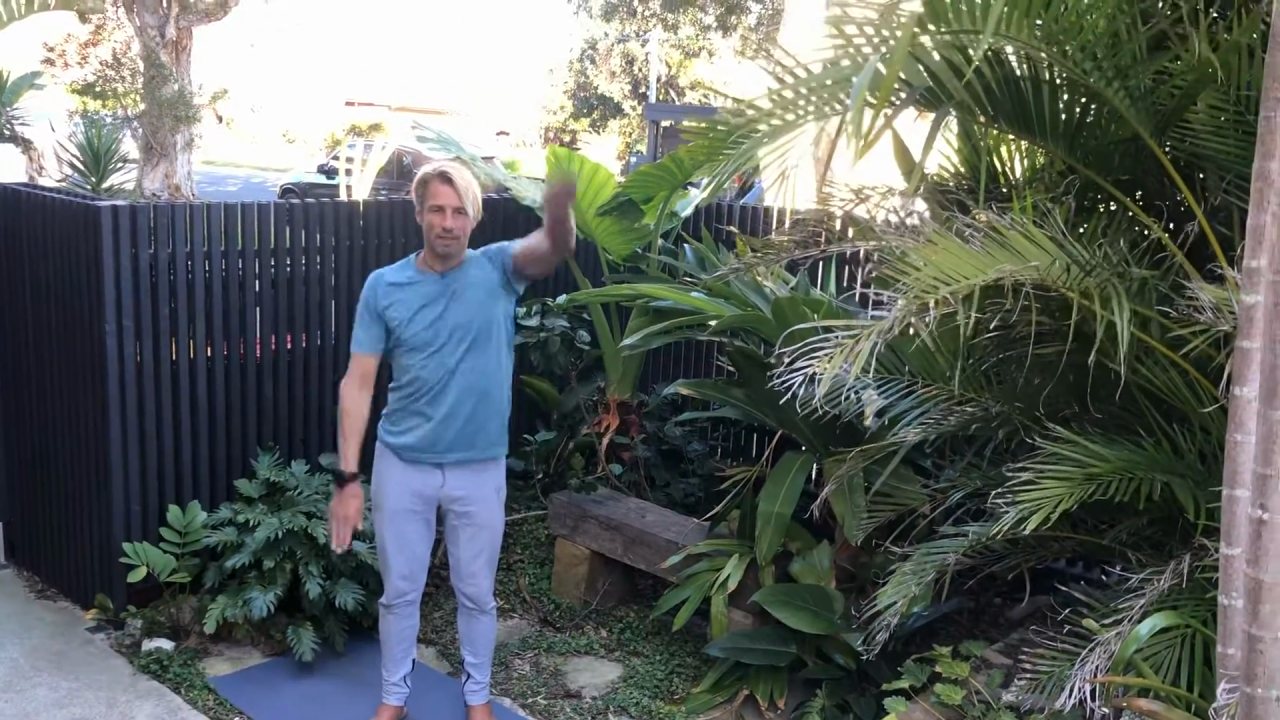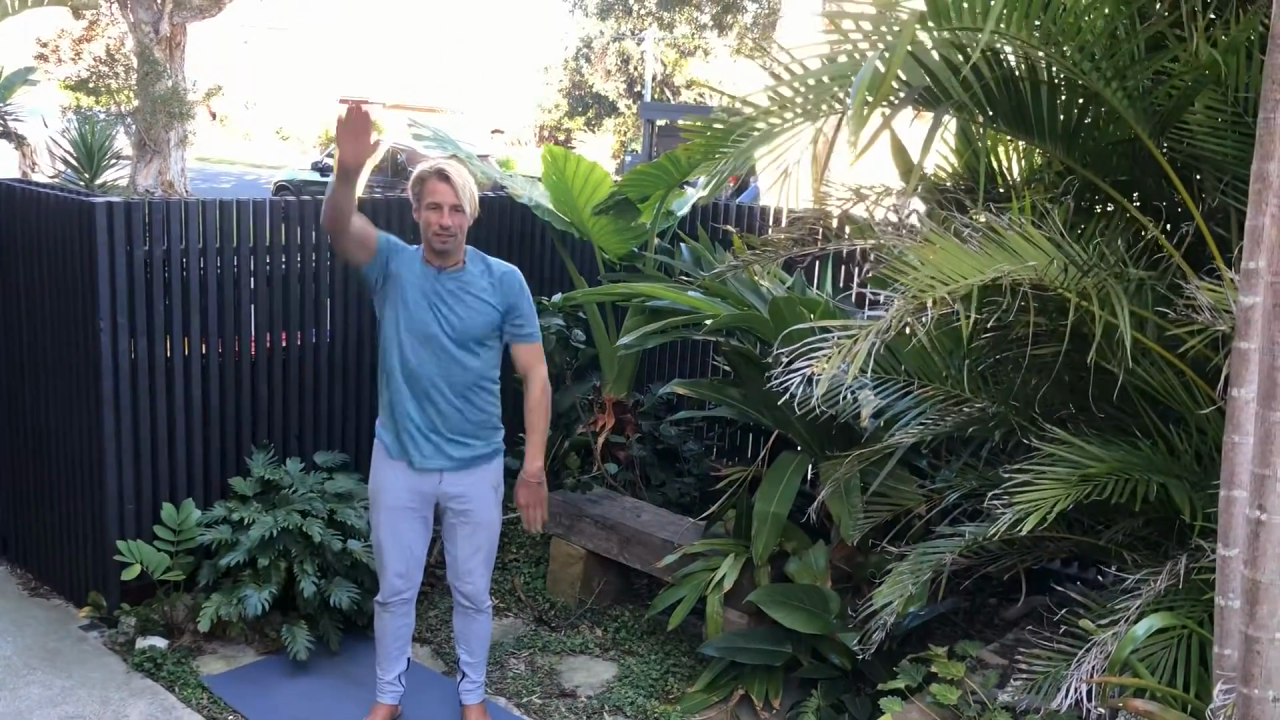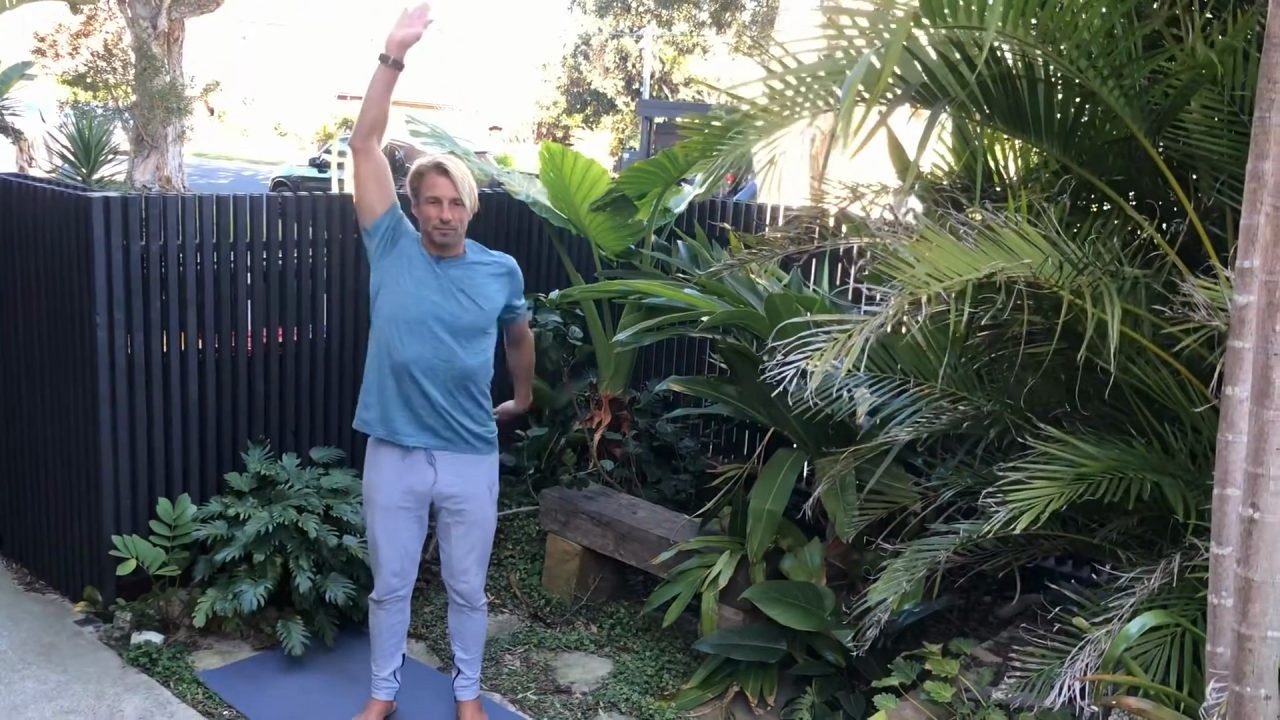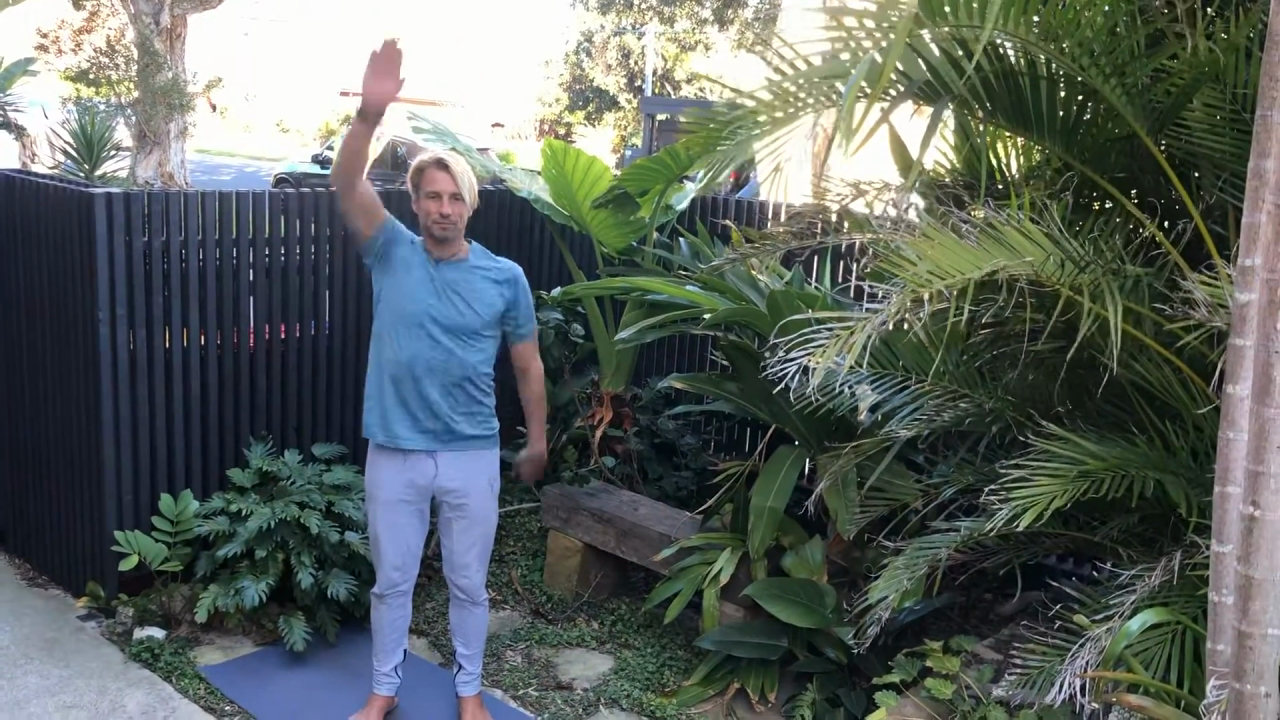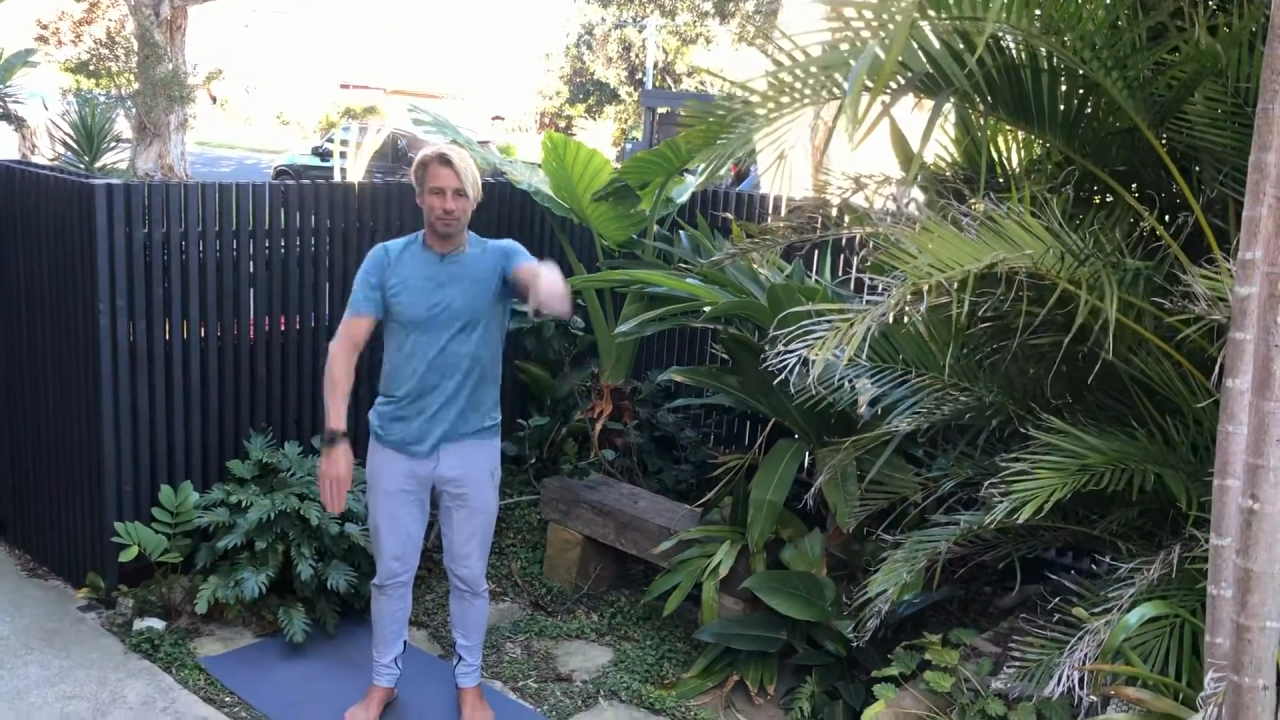
dt=0.3s
person 1, frame 1
left shoulder: (498, 268)
right shoulder: (384, 286)
left elbow: (551, 252)
right elbow: (358, 382)
left wrist: (558, 210)
right wrist: (347, 480)
left hip: (479, 467)
right hip: (402, 464)
left knee: (476, 595)
right knee: (400, 593)
person 1, frame 2
left shoulder: (503, 281)
right shoulder: (389, 264)
left elbow: (535, 375)
right elbow: (339, 227)
left wrist: (533, 465)
right wrist: (348, 169)
left hip: (477, 467)
right hip: (399, 463)
left knee: (472, 591)
right knee: (395, 589)
person 1, frame 3
left shoulder: (501, 271)
right shoulder: (391, 249)
left elbow: (520, 340)
right elbow: (363, 146)
left wrist: (523, 397)
left hip: (471, 460)
right hip: (394, 455)
left knee: (467, 589)
right knee: (390, 586)
person 1, frame 4
left shoulder: (504, 276)
right shoulder: (391, 253)
left elbow: (528, 366)
right elbow: (346, 185)
left wrist: (538, 441)
right wrist: (371, 109)
left hip: (472, 456)
right hip: (395, 452)
left knee: (468, 585)
right knee: (392, 581)
person 1, frame 5
left shoulder: (497, 258)
right shoulder: (385, 260)
left elbow: (535, 273)
right elbow: (345, 347)
left wrist: (550, 286)
right wrist: (334, 436)
left hip: (471, 446)
right hip: (395, 445)
left knee: (468, 576)
right knee: (392, 573)
